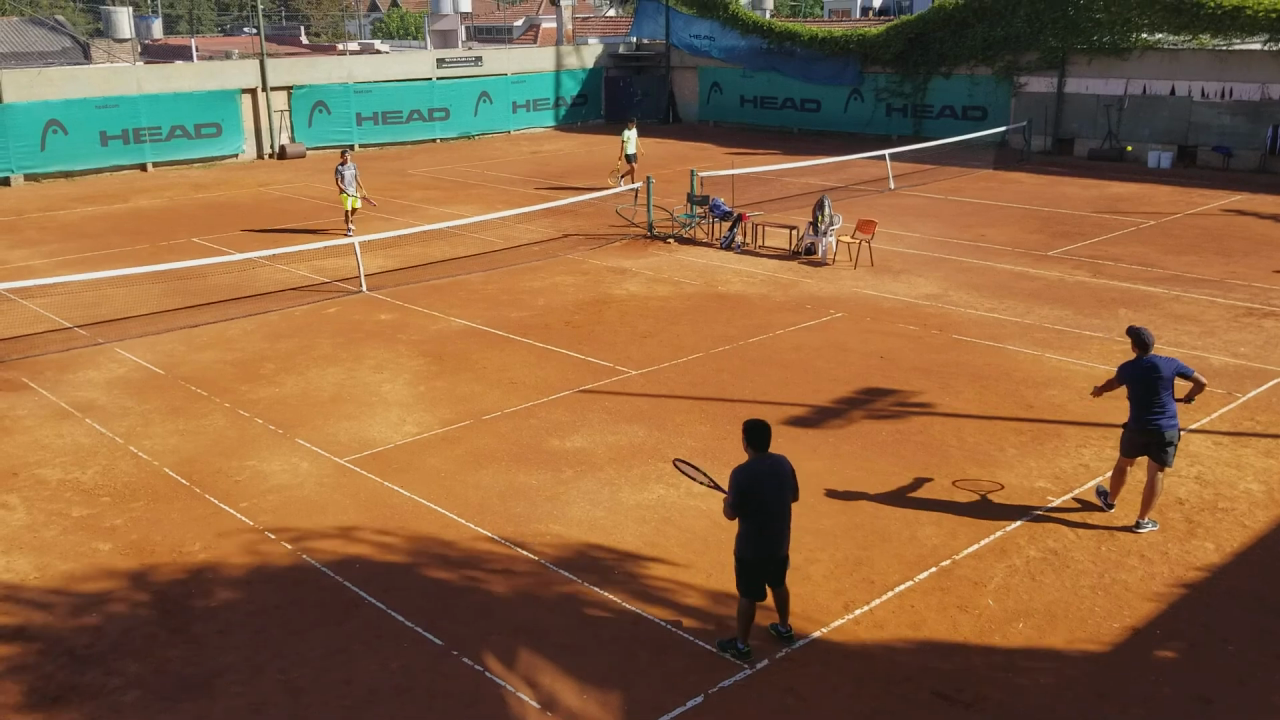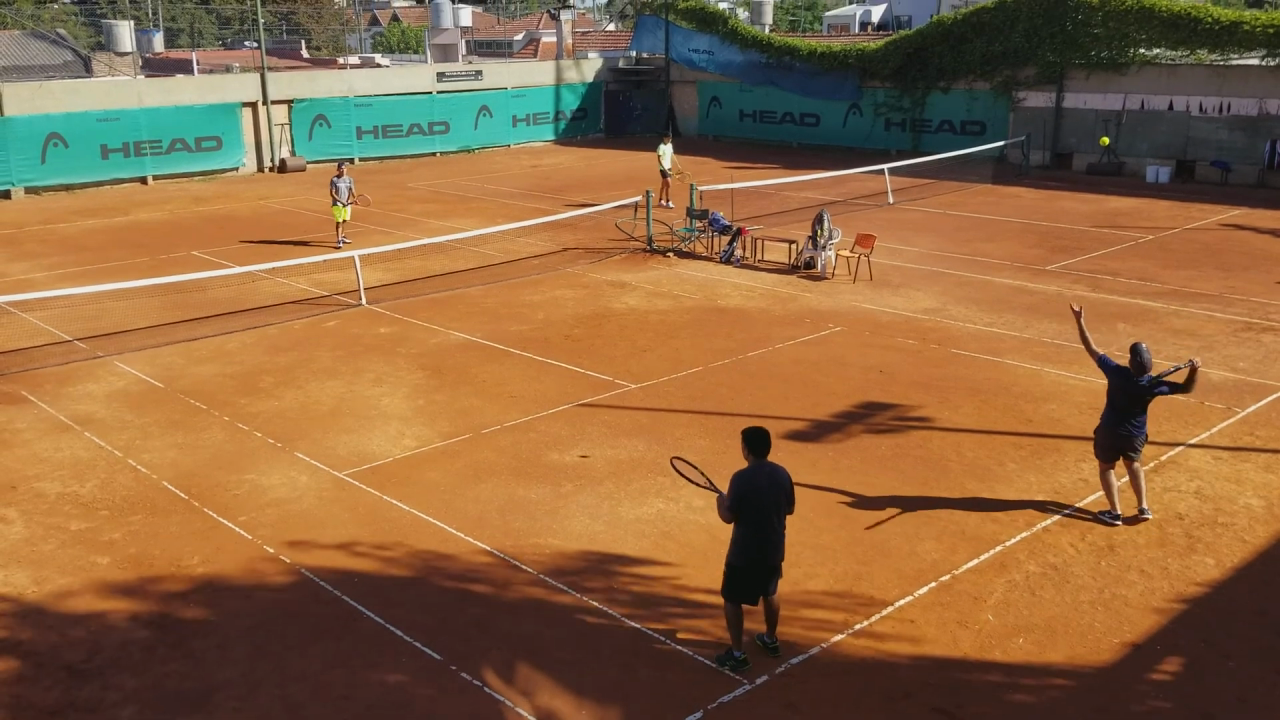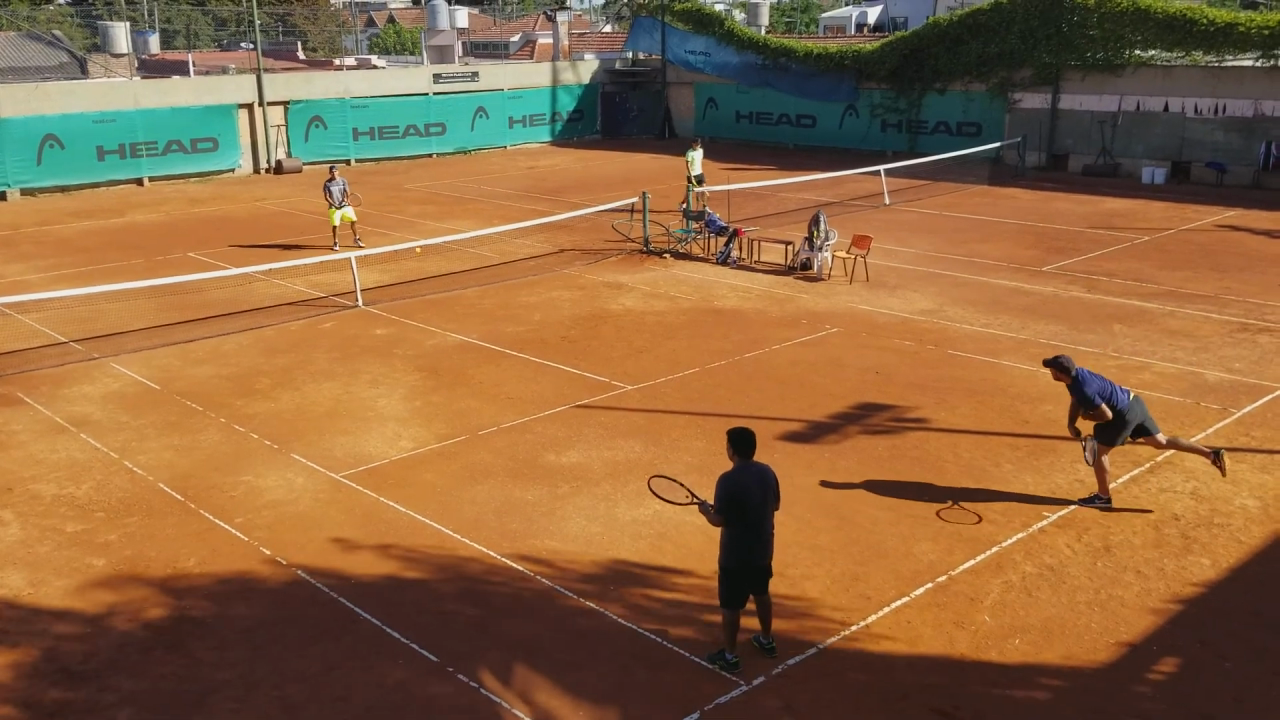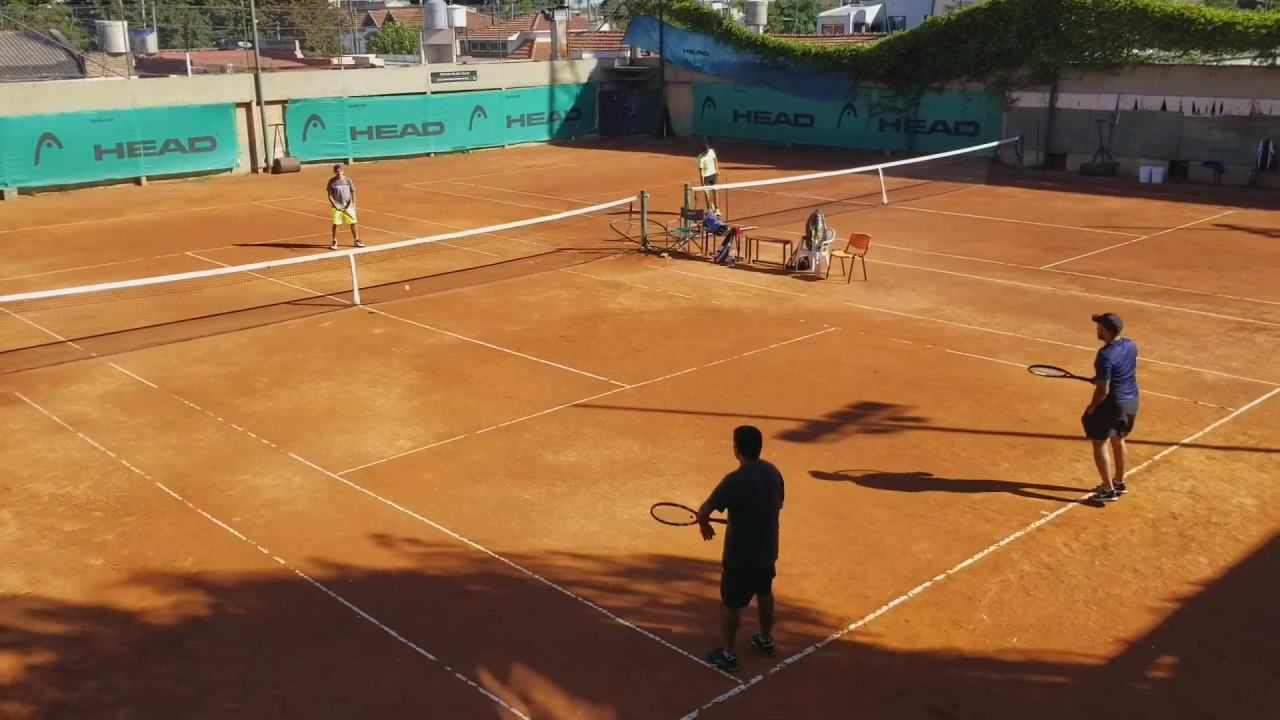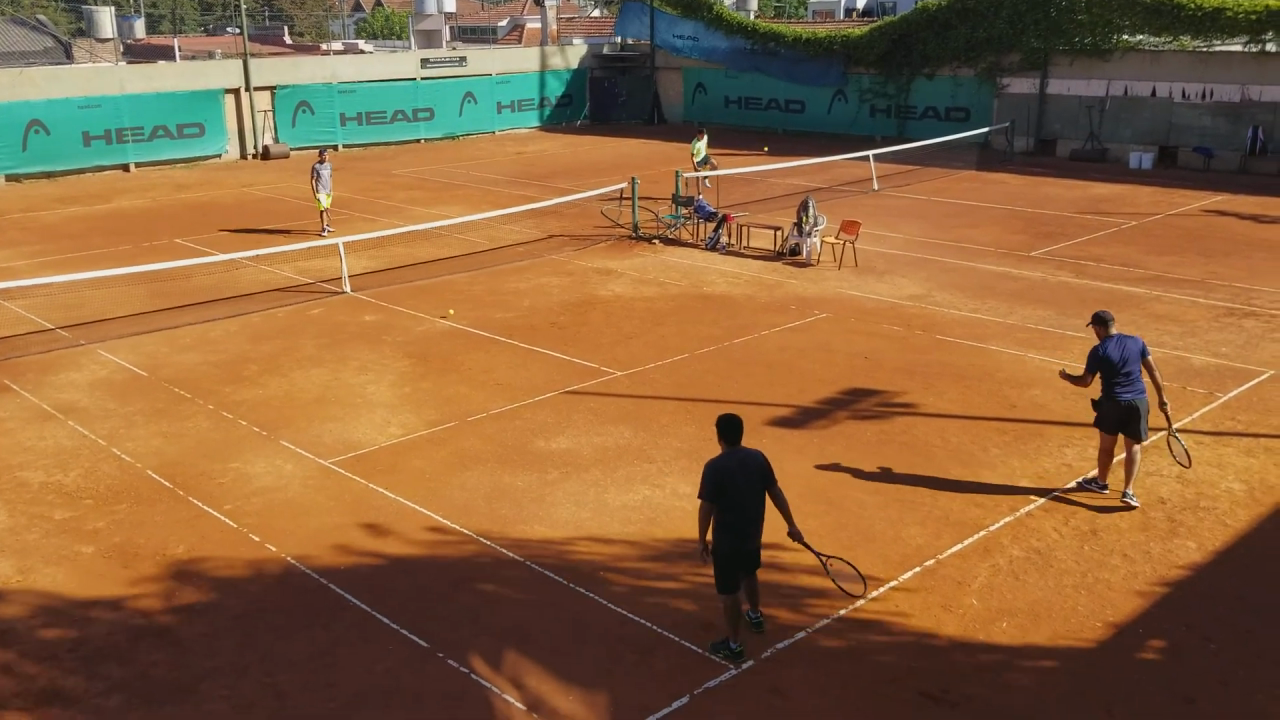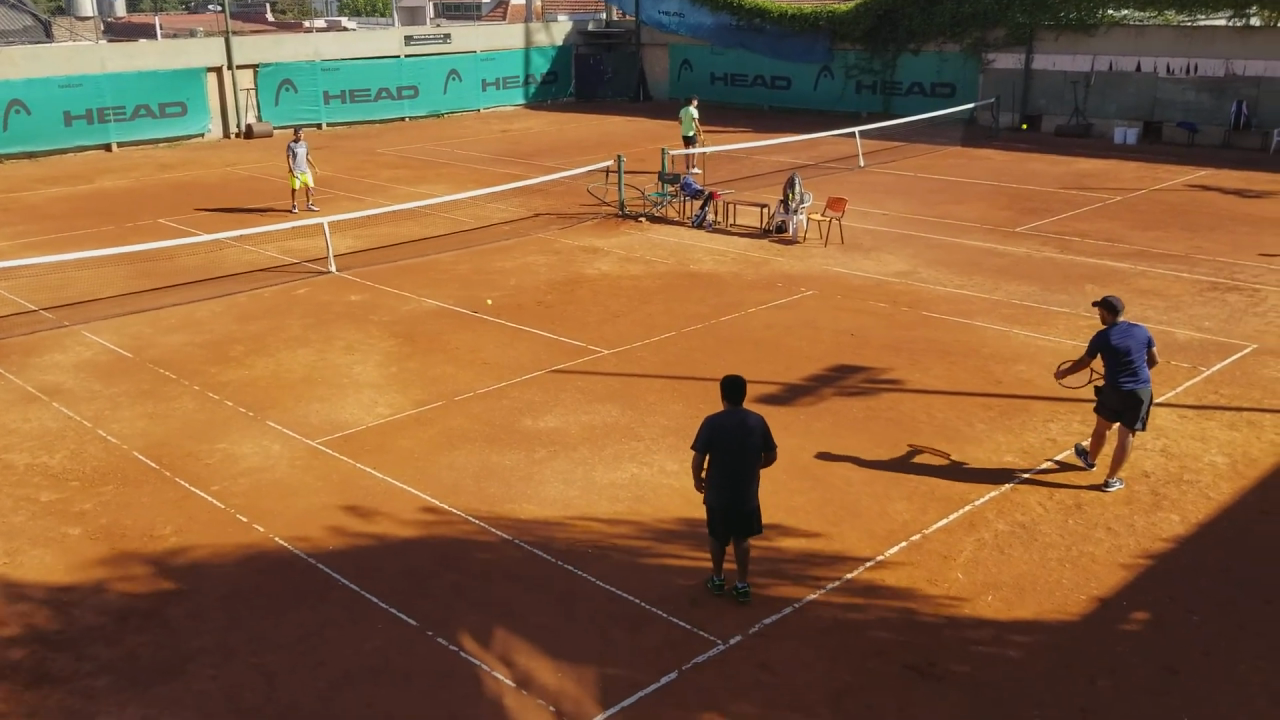
dt=0.7s
person 1, frame 1
left shoulder: (741, 473)
right shoulder: (784, 464)
left elbow: (731, 514)
right elbow: (794, 496)
left wrist: (727, 502)
left hip: (751, 546)
right hip: (780, 541)
left knee: (748, 596)
right knee: (778, 584)
left ankle: (741, 645)
right ankle: (784, 628)
person 1, frame 2
left shoulder: (741, 478)
right shoulder: (782, 474)
left elbow: (728, 518)
right elbow: (790, 509)
left wrist: (721, 503)
left hip: (744, 553)
right hip: (774, 550)
left knee: (732, 600)
right knee: (770, 595)
left ankle: (737, 654)
right ankle: (771, 640)
person 1, frame 3
left shoulder: (728, 480)
right shoulder: (767, 473)
left elbow: (718, 520)
right elbow: (775, 506)
left wrist: (706, 510)
left hip: (735, 555)
right hip: (763, 549)
left knee: (730, 605)
right knee: (762, 594)
left ankle: (730, 657)
right ankle: (767, 640)
person 1, frame 4
left shoulder: (735, 480)
right shoulder: (773, 471)
left elbow: (704, 510)
left wrist: (704, 525)
left hip: (740, 553)
right hip: (767, 548)
left knee: (731, 602)
right knee: (764, 594)
left ankle: (727, 654)
right ankle: (765, 640)
person 1, frame 5
left shoulder: (714, 467)
right shoulder: (758, 458)
left elbow: (706, 508)
right elbow: (776, 493)
left wrist: (702, 540)
right wrist: (791, 524)
left hip: (726, 539)
right hip: (752, 534)
left knee: (728, 590)
right knee: (748, 574)
left ankle: (733, 645)
right ankle: (755, 616)
person 1, frame 6
left shoulder: (712, 423)
right shoulder: (757, 421)
left elbow: (698, 459)
right elbow: (771, 456)
left wrist: (698, 478)
left hip: (718, 494)
right hip: (747, 493)
left knee: (717, 537)
right knee: (742, 538)
left ankle: (717, 579)
right ankle: (742, 585)
person 2, frame 1
left shoulder: (1127, 369)
right shoulder: (1169, 364)
left elbow: (1114, 383)
right elbow: (1202, 382)
left wrist: (1100, 390)
right wrist: (1189, 396)
left hip: (1137, 428)
right hip: (1166, 430)
left knee: (1124, 463)
right knee: (1156, 474)
left ankle: (1110, 501)
right ankle: (1143, 520)
person 2, frame 2
left shoulder: (1116, 373)
right shoulder: (1152, 385)
left elbow: (1092, 350)
right elbow: (1186, 388)
left wrist: (1079, 321)
right wrist: (1194, 370)
left hip: (1109, 432)
right hip: (1135, 435)
left knee: (1106, 468)
right knee: (1133, 464)
left ankle: (1114, 512)
right ankle: (1143, 507)
person 2, frame 3
left shoulder: (1083, 390)
right shoulder: (1076, 375)
left elbow: (1107, 416)
right elbow: (1076, 404)
left wrist: (1089, 416)
right wrist: (1071, 424)
left hip: (1125, 415)
right hip: (1135, 404)
left knee: (1100, 452)
right knee: (1162, 442)
left ankle: (1103, 497)
right ankle: (1213, 455)
person 2, frame 4
left shoulder: (1105, 355)
right shoulder: (1129, 345)
left elbow: (1103, 390)
left wrist: (1092, 407)
left hip: (1114, 404)
right hip: (1132, 401)
left knee: (1100, 443)
right knee: (1118, 440)
left ankle: (1108, 490)
right ankle: (1119, 482)
person 2, frame 5
left shoulder: (1099, 350)
right shoulder: (1136, 342)
left elbow: (1086, 381)
right elbow: (1153, 370)
left wrist: (1067, 377)
right wrist: (1162, 398)
left hip: (1112, 403)
right hip: (1138, 402)
left knee: (1107, 445)
right knee: (1134, 447)
left ankle: (1101, 483)
right ankle: (1128, 492)
person 2, frame 6
left shoulder: (1102, 337)
right shoulder: (1142, 331)
left elbow: (1084, 362)
right elbow: (1154, 360)
left wrist: (1064, 373)
left hip: (1114, 391)
right hip: (1141, 391)
left knee: (1102, 427)
right knee: (1127, 435)
left ankle: (1090, 459)
right ankle: (1111, 479)
